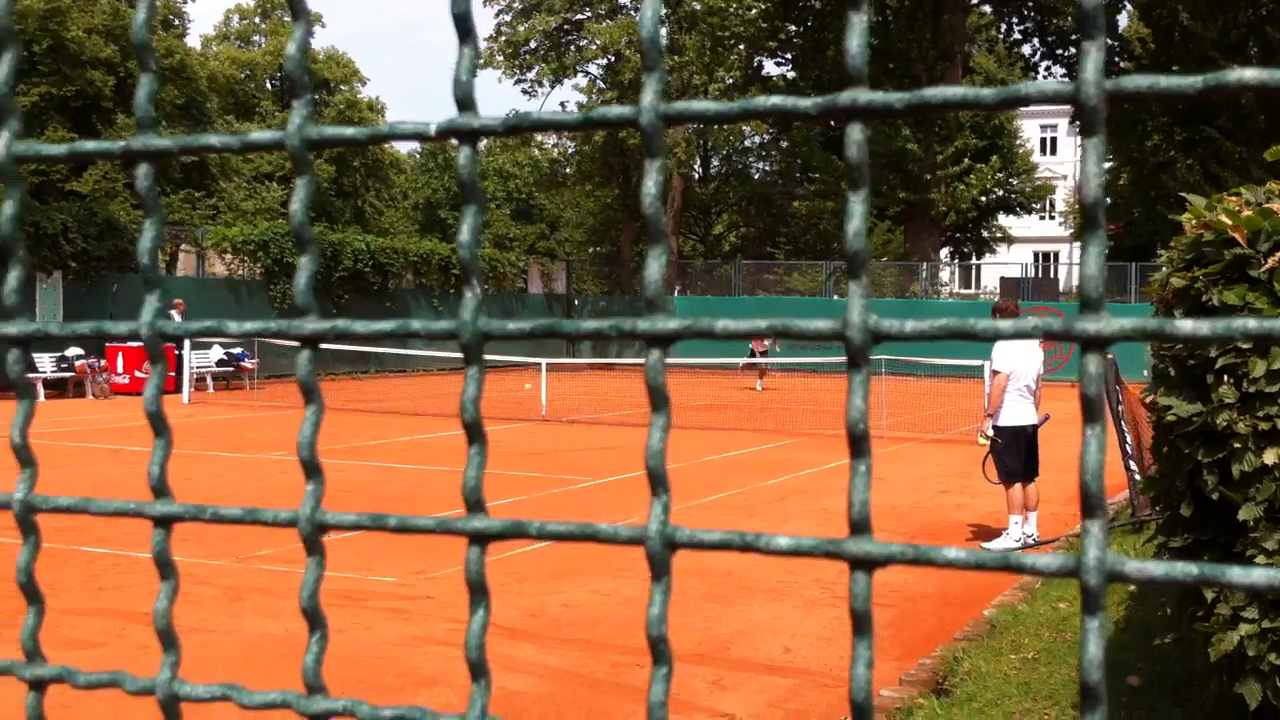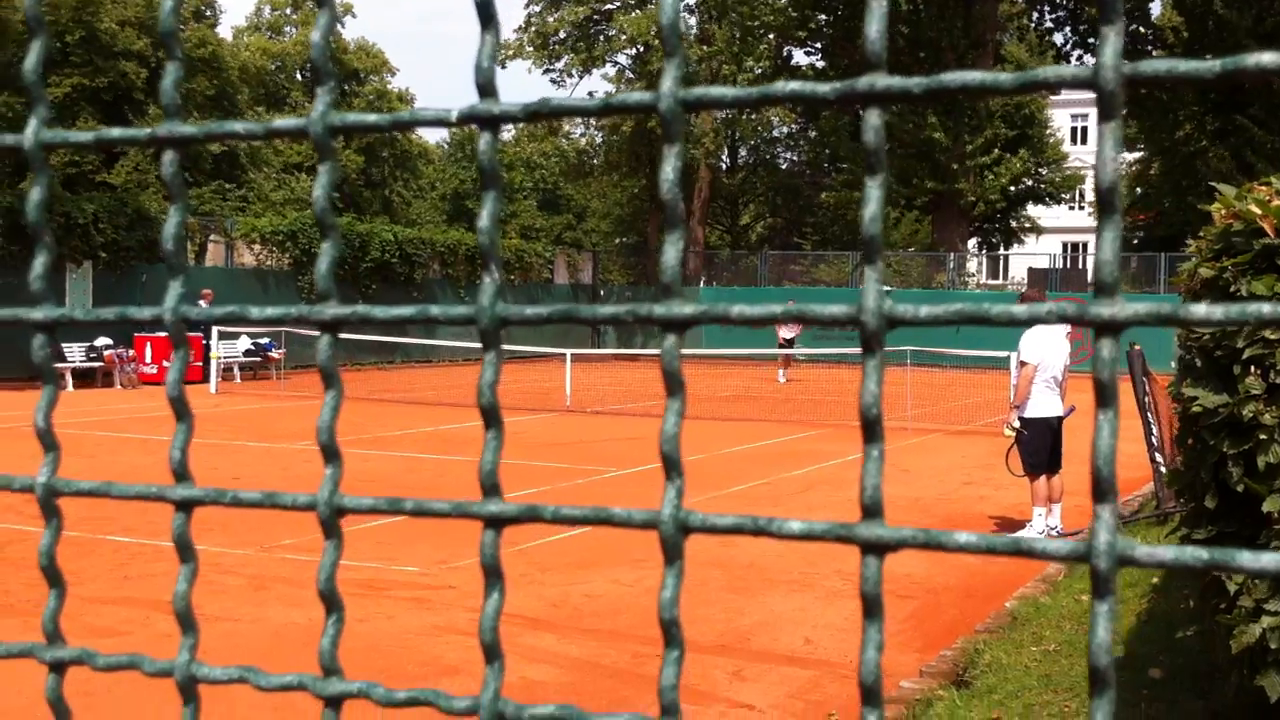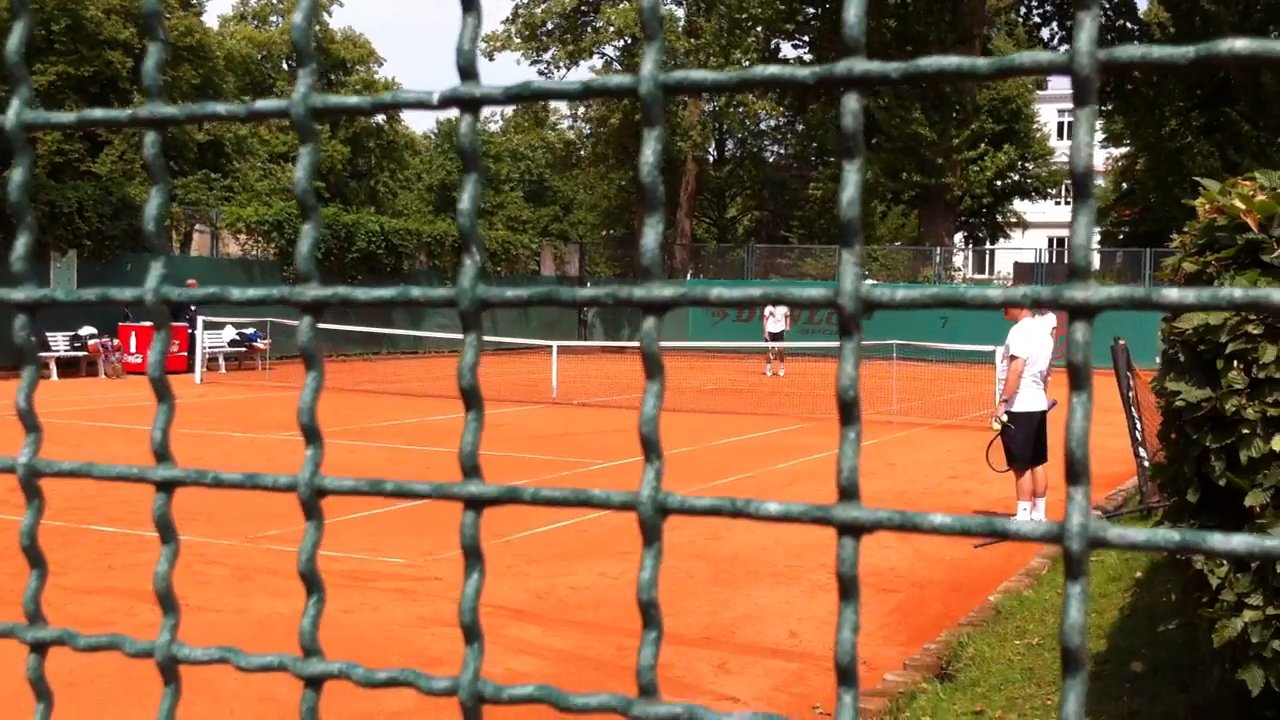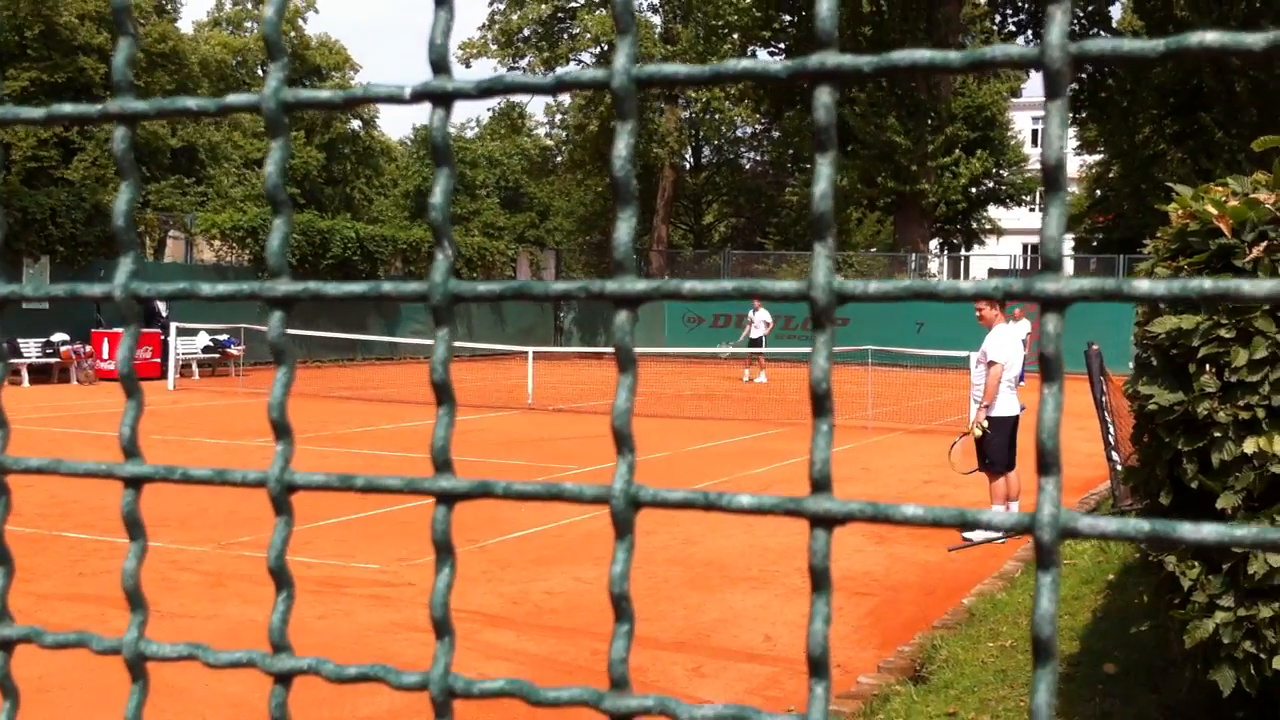
dt=0.3s
person 1, frame 1
left shoulder: (1004, 346)
right shoulder: (1034, 346)
left elbow: (999, 384)
right elbow: (1038, 385)
left wrist: (987, 416)
left hip: (1008, 421)
right hip: (1029, 420)
left knee: (1012, 480)
right knee: (1028, 478)
left ankle: (1014, 535)
right ankle: (1030, 531)
person 1, frame 2
left shoulder: (1032, 336)
right shoulder: (1060, 336)
left elbow: (1026, 375)
right elbow: (1064, 377)
left wrist: (1014, 408)
left hip: (1033, 413)
right hip: (1054, 411)
left knee: (1036, 472)
right knee: (1052, 470)
left ankle: (1038, 527)
right ankle: (1054, 523)
person 1, frame 3
left shoulder: (1020, 331)
right shoulder: (1042, 330)
left elbow: (1016, 369)
left wrist: (1002, 402)
left hip: (1019, 407)
right hip: (1037, 404)
left knee: (1021, 466)
right knee: (1037, 463)
left ankle: (1022, 520)
right ankle: (1038, 516)
person 1, frame 4
left shoulder: (997, 336)
right shoulder: (1011, 335)
left elbow: (995, 374)
left wrist: (982, 408)
left hip: (995, 412)
right hip: (1009, 410)
left knee: (994, 470)
right knee: (1008, 467)
left ankle: (995, 526)
